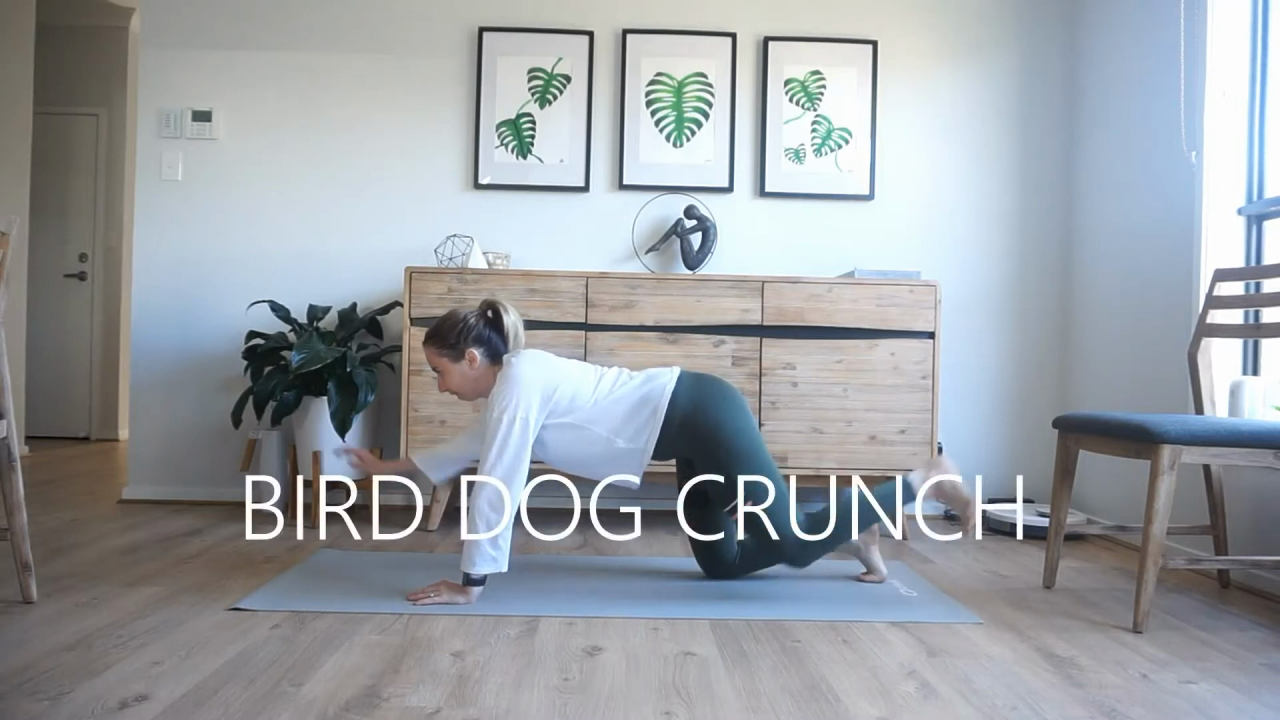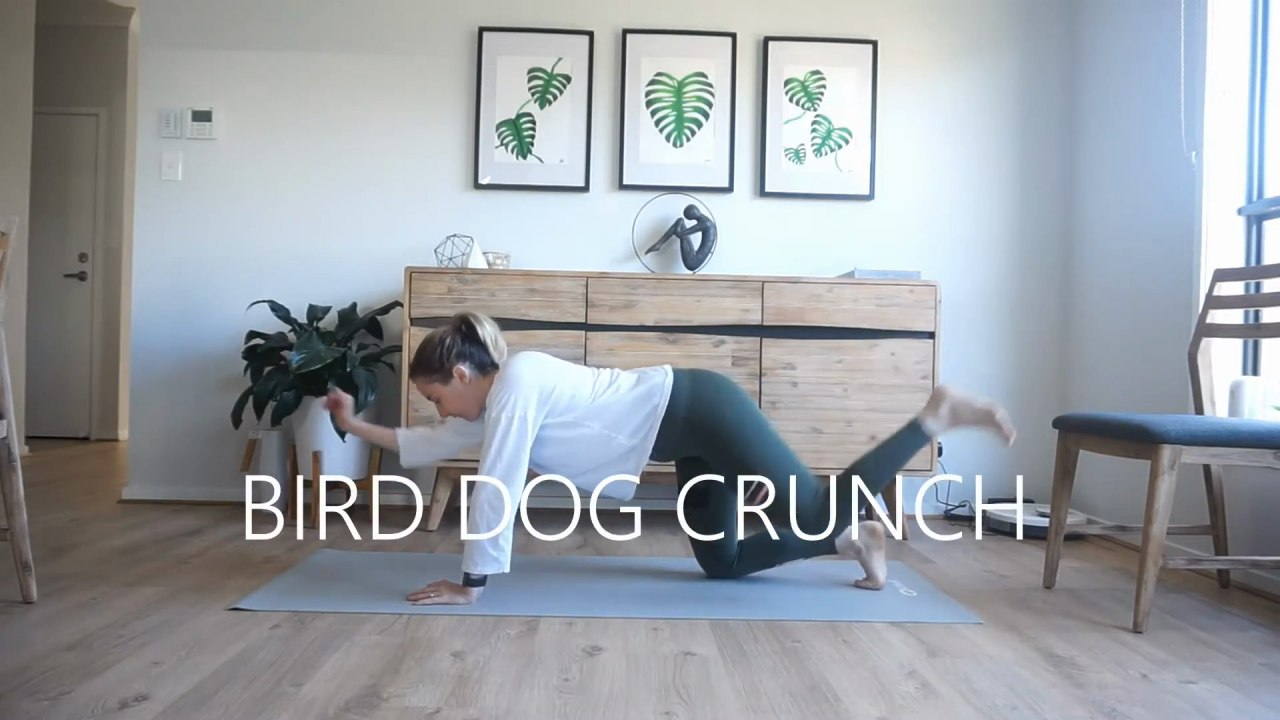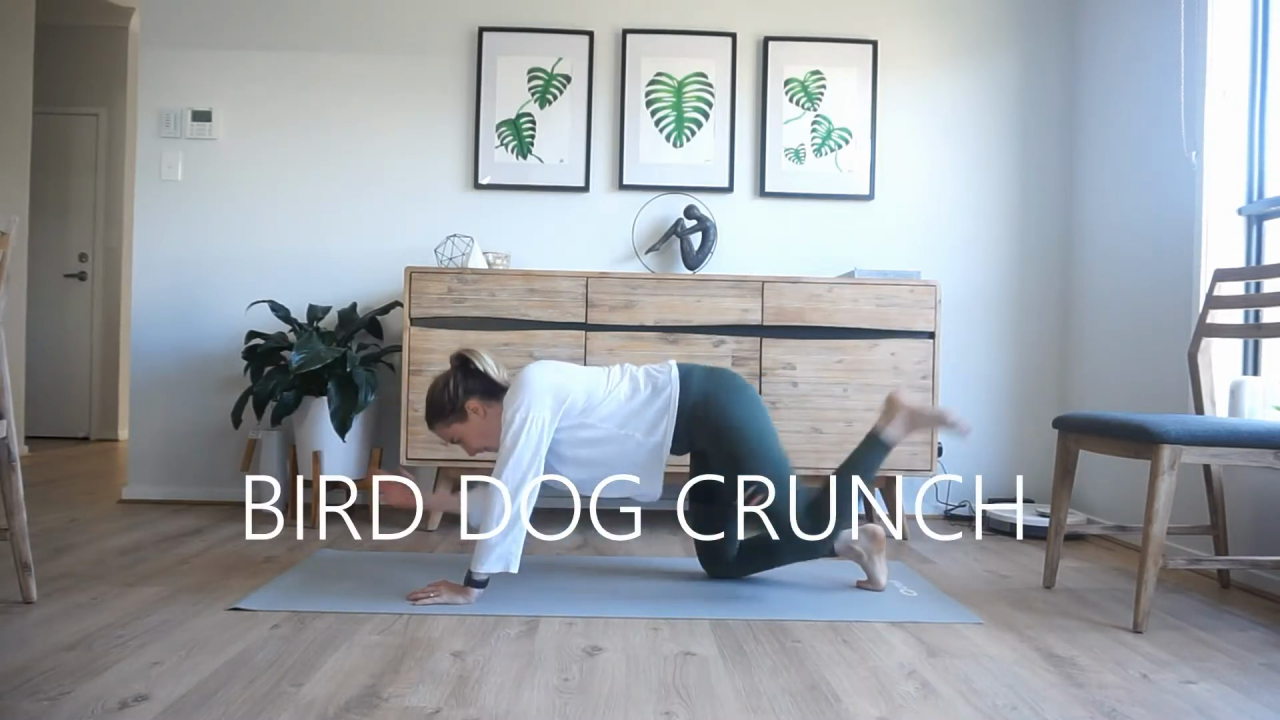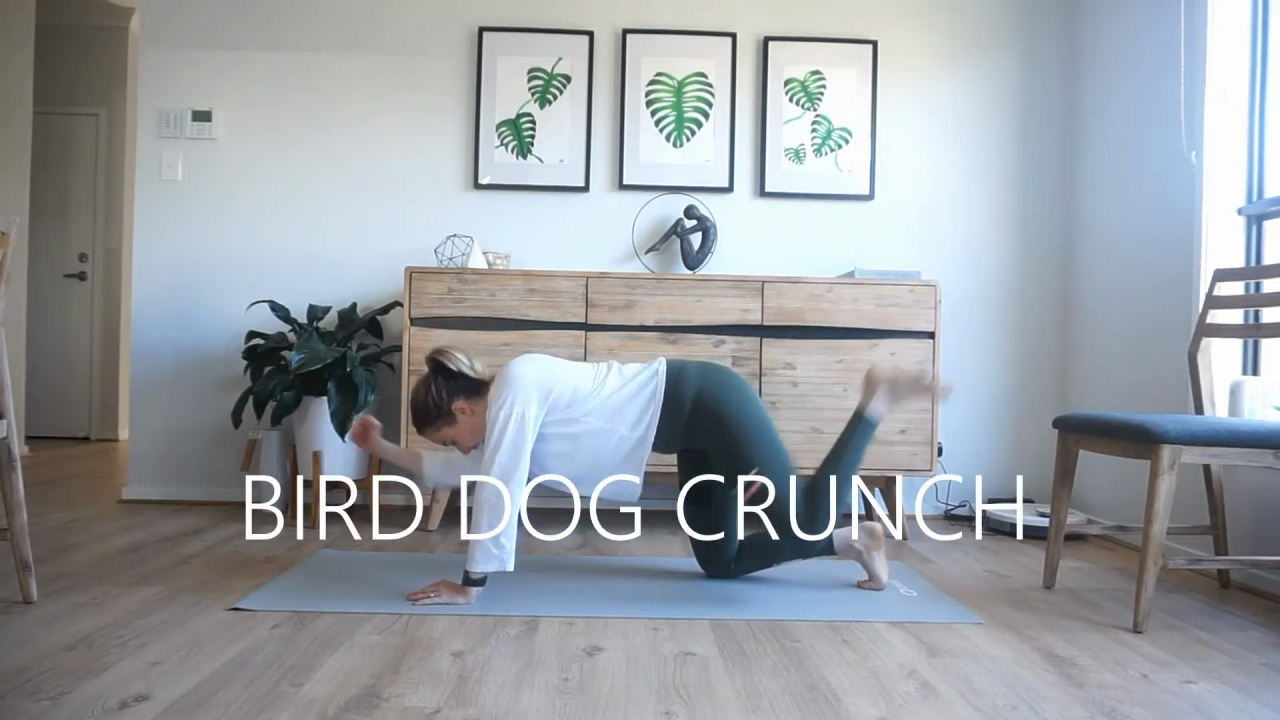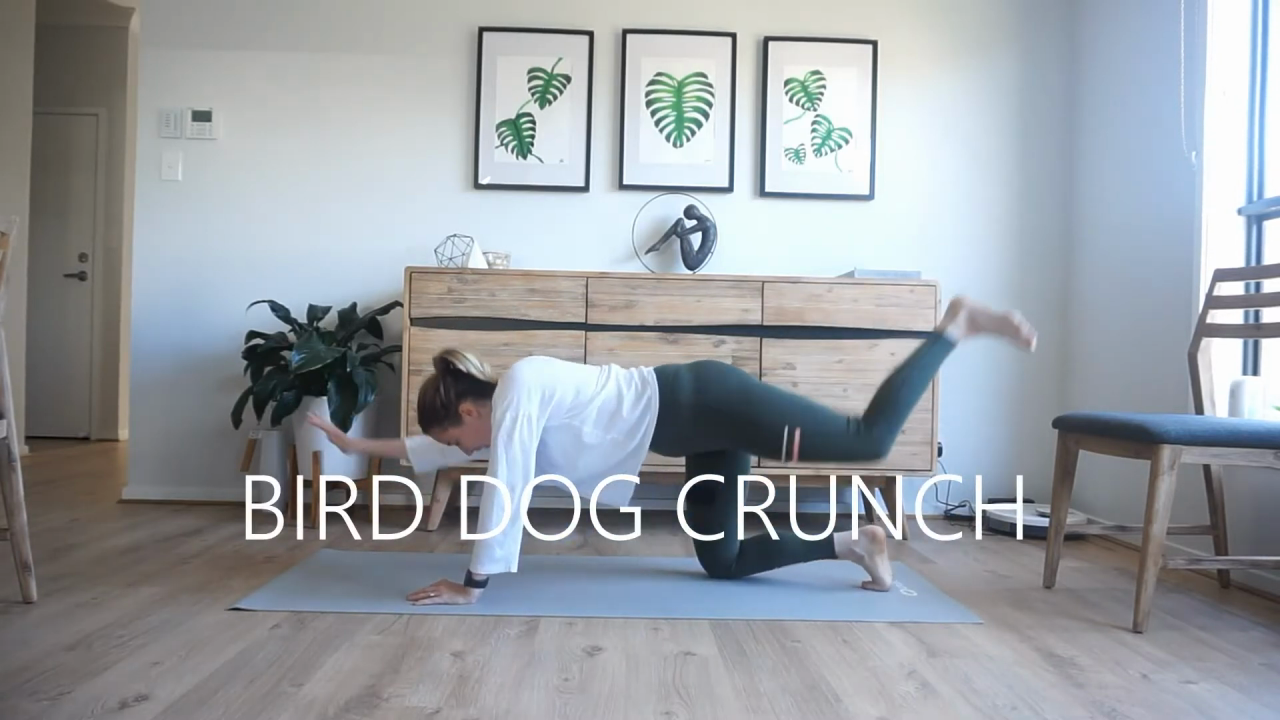
dt=1s
person 1, frame 1
left shoulder: (517, 381)
right shoulder: (514, 378)
left elbow: (497, 485)
right elbow: (475, 442)
left wrist: (470, 582)
right wrist: (397, 465)
left hip: (700, 412)
right hip: (691, 422)
left knee: (797, 542)
right knee: (721, 559)
left ankle: (925, 479)
right ankle: (850, 533)
person 1, frame 2
left shoulder: (512, 383)
right shoulder: (507, 396)
left elbow: (496, 493)
right elbow: (447, 442)
left wrist: (470, 584)
right wrist: (370, 431)
left hip: (698, 410)
right hip: (692, 430)
left knee: (811, 511)
right knee: (721, 560)
left ankle: (934, 417)
right ankle: (855, 538)
person 1, frame 3
left shoulder: (528, 394)
right shoulder: (529, 413)
left elbow: (511, 499)
right elbow: (499, 495)
left wrist: (472, 584)
right wrist: (423, 499)
left hip: (707, 404)
right hip: (701, 414)
left knee: (808, 519)
right knee: (722, 560)
left ankle: (891, 424)
right ankle: (852, 540)
person 1, frame 4
left shoulder: (512, 390)
right shoulder: (516, 397)
left elbow: (499, 495)
right elbow: (491, 486)
left wrist: (469, 586)
right wrist: (393, 454)
left hip: (701, 399)
right hip: (695, 411)
left knee: (797, 525)
right knee: (722, 556)
left ankle: (874, 401)
right ankle: (854, 537)
person 1, frame 5
left shoulder: (516, 394)
right shoulder: (497, 413)
left elbow: (505, 502)
right elbow: (435, 448)
left wrist: (472, 584)
right wrist: (354, 443)
left hip: (701, 406)
right hip: (696, 420)
left knee: (868, 440)
right knee: (720, 558)
left ankle: (958, 323)
right ankle: (852, 541)
